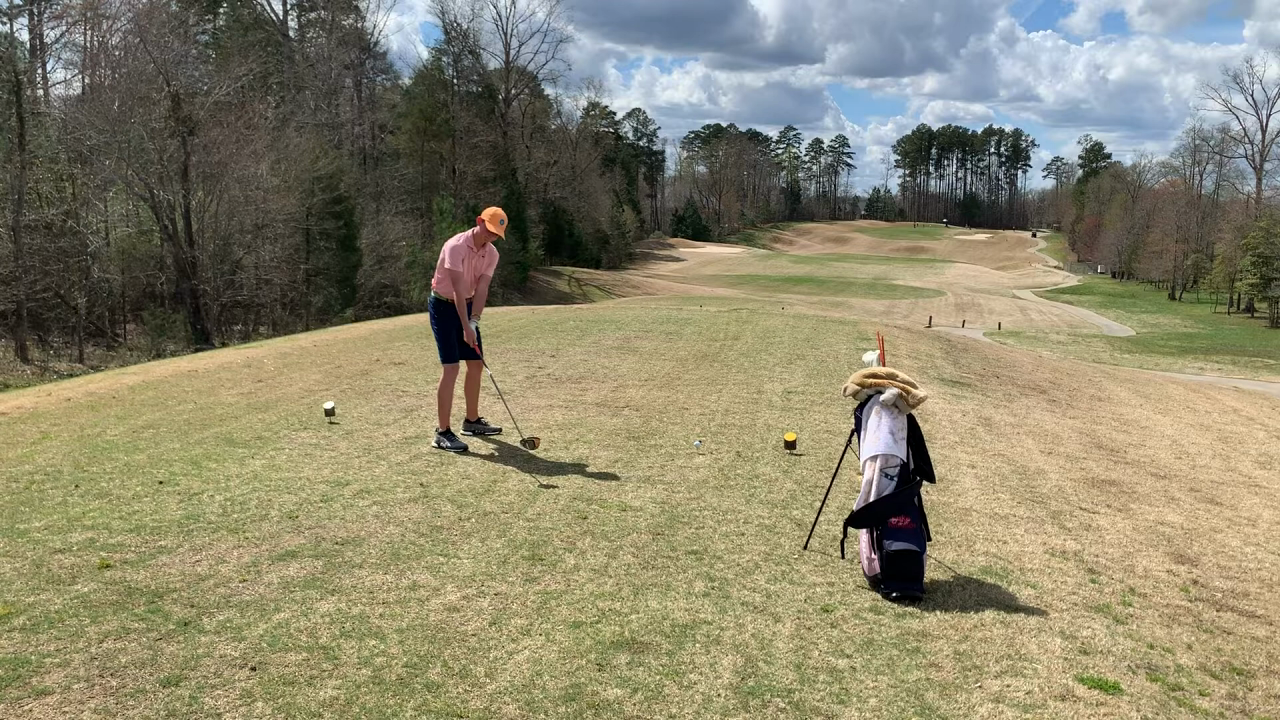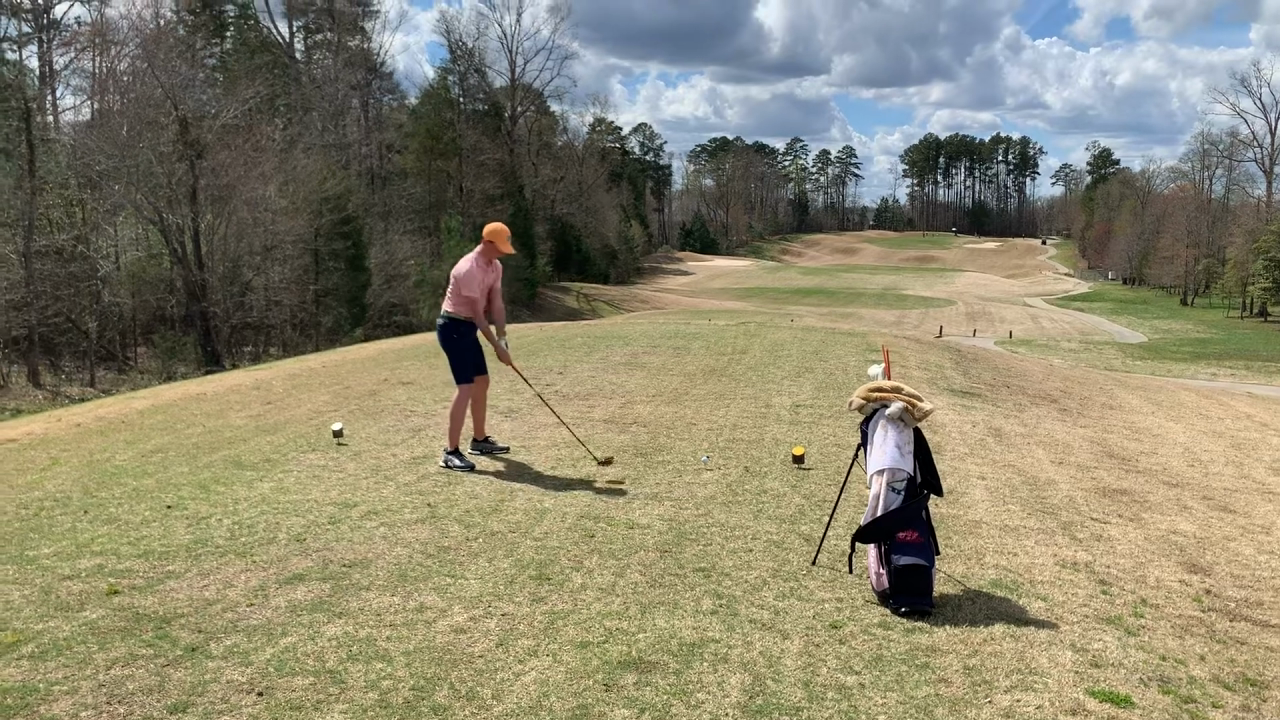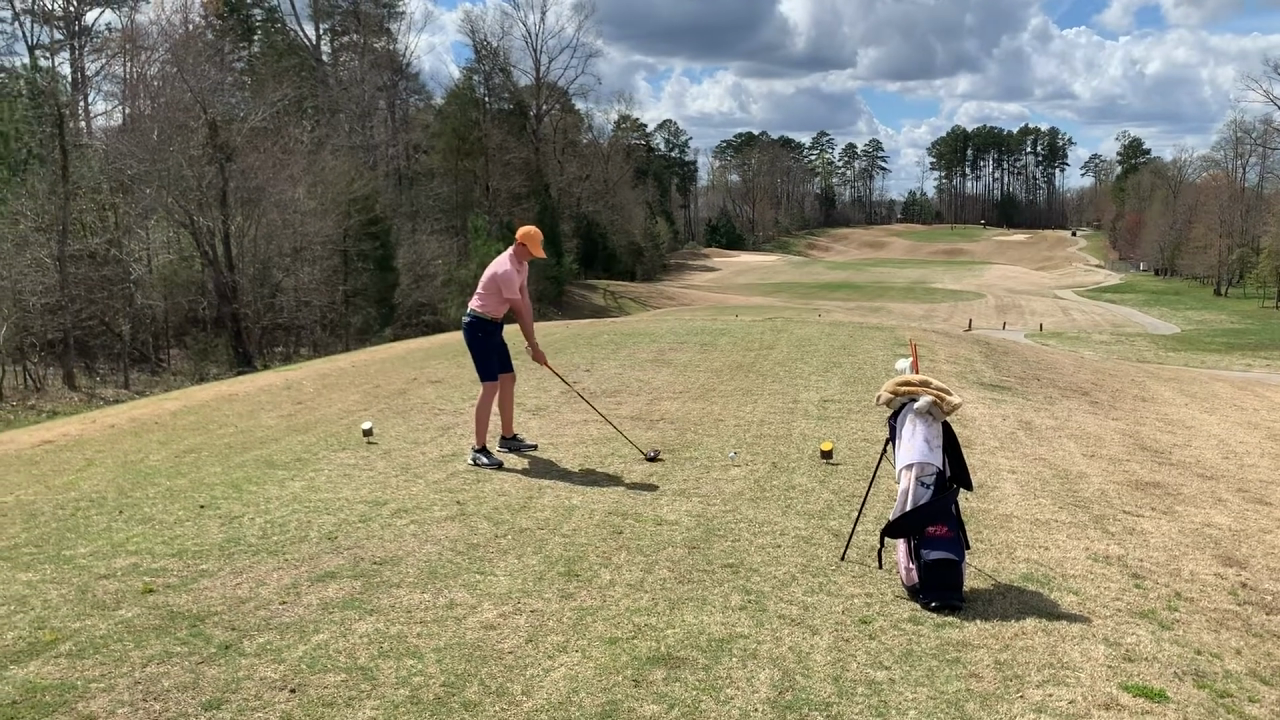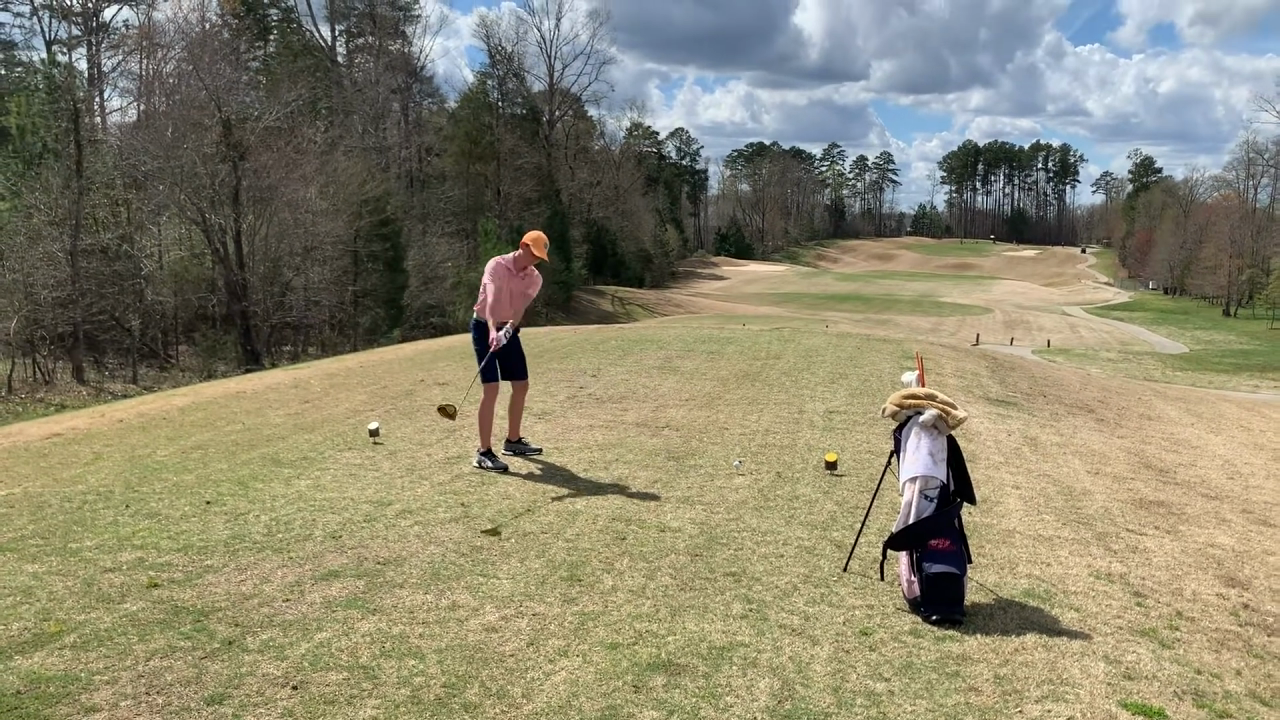
dt=1s
person 1, frame 1
left shoulder: (492, 255)
right shoulder: (455, 245)
left elbow: (481, 290)
right elbow: (457, 289)
left wrist: (472, 322)
right wrist: (465, 327)
left hip: (466, 309)
right hip: (443, 307)
left knee: (476, 364)
right knee: (451, 367)
left ankle: (471, 420)
right ankle: (443, 432)
person 1, frame 2
left shoulder: (495, 267)
right shoulder: (468, 269)
left elbow: (497, 305)
right elbow: (477, 313)
left wrist: (502, 339)
right wrist: (496, 347)
left hip: (467, 327)
right hip: (453, 327)
left knee: (481, 382)
right knee: (466, 387)
left ankle: (479, 439)
right ankle: (451, 452)
person 1, frame 3
left shoulder: (521, 265)
right shoulder: (506, 270)
left elbow: (526, 304)
right elbow: (520, 313)
left wrist: (532, 342)
right wrist: (534, 347)
left hip: (493, 325)
right hip: (479, 326)
left knee: (508, 379)
right knee: (490, 385)
left ankle: (508, 437)
right ankle: (478, 450)
person 1, frame 4
left shoulder: (535, 278)
right shoulder: (497, 264)
left elbow: (521, 306)
right elbow: (491, 299)
left wrist: (507, 330)
right wrist: (492, 330)
left hip: (510, 330)
right hip: (483, 328)
left knee: (521, 386)
right knee: (491, 389)
left ankle: (514, 440)
right ankle: (484, 453)
